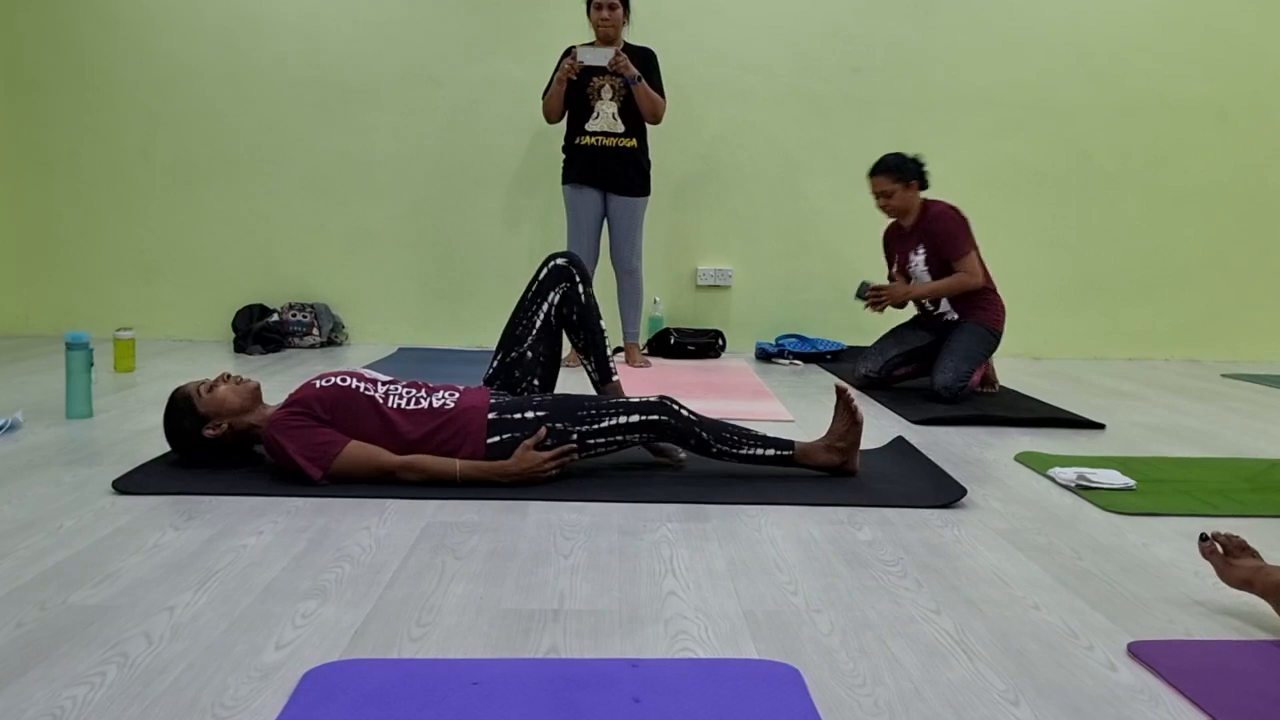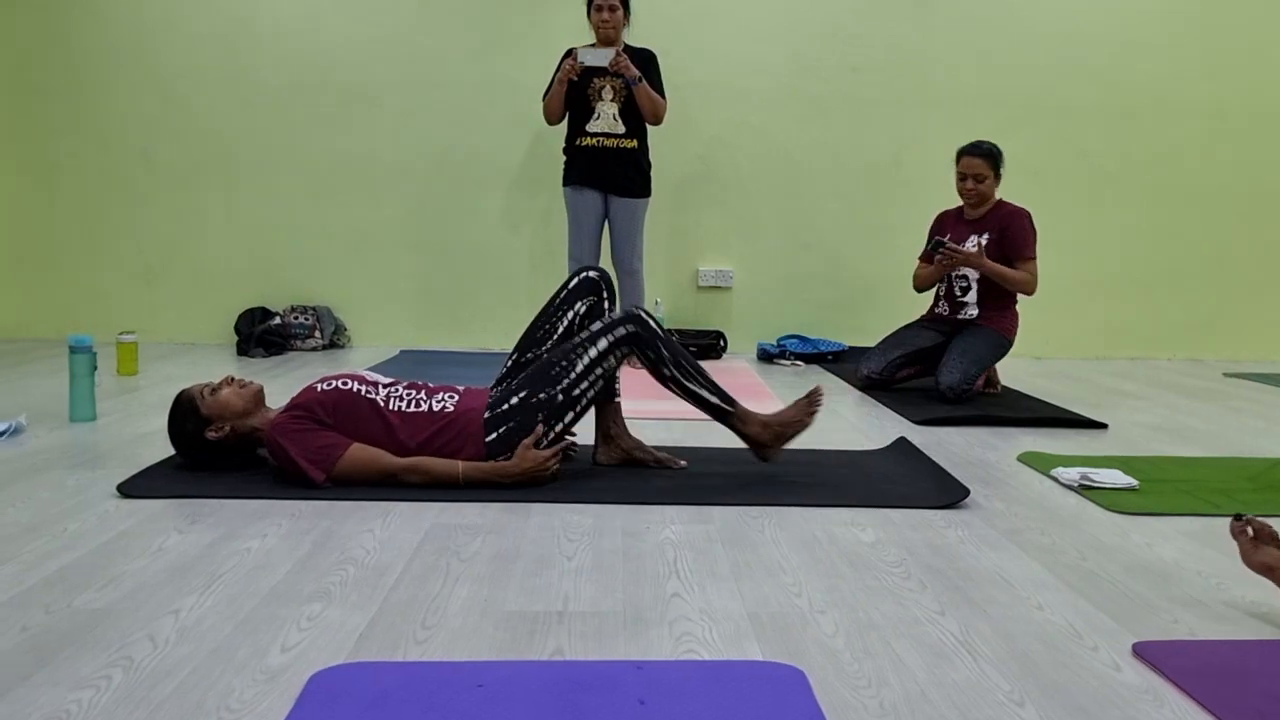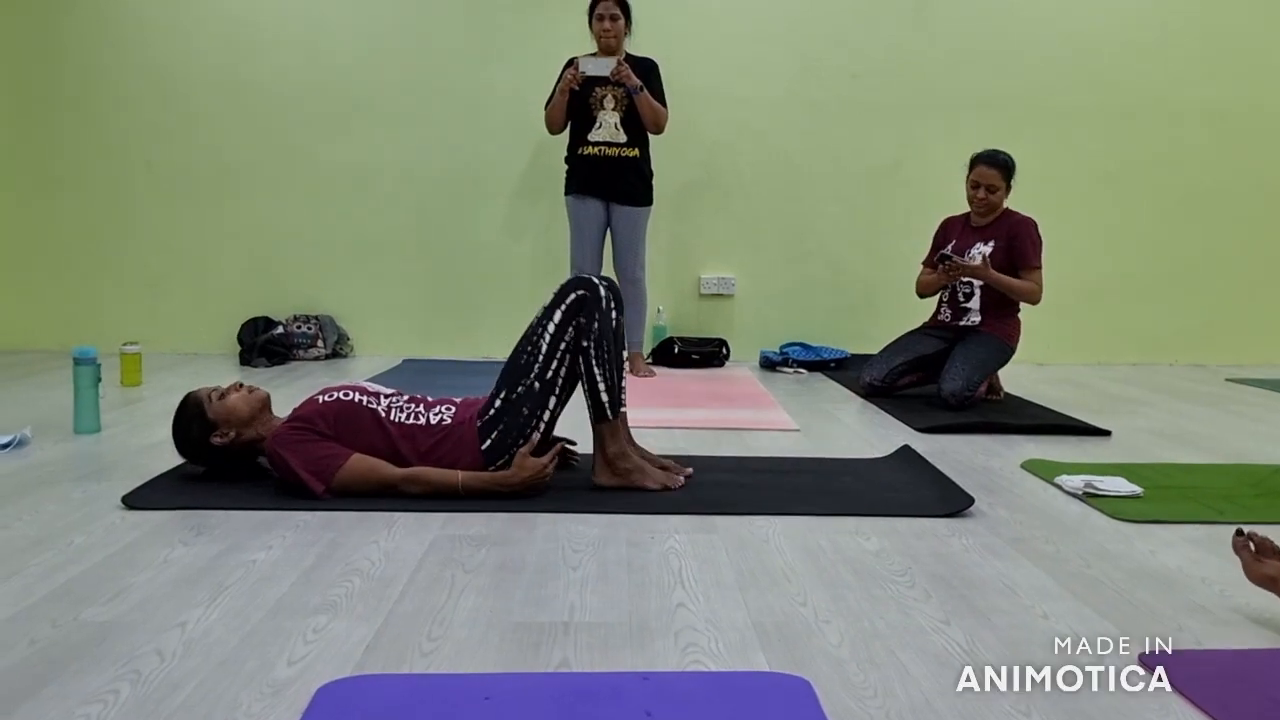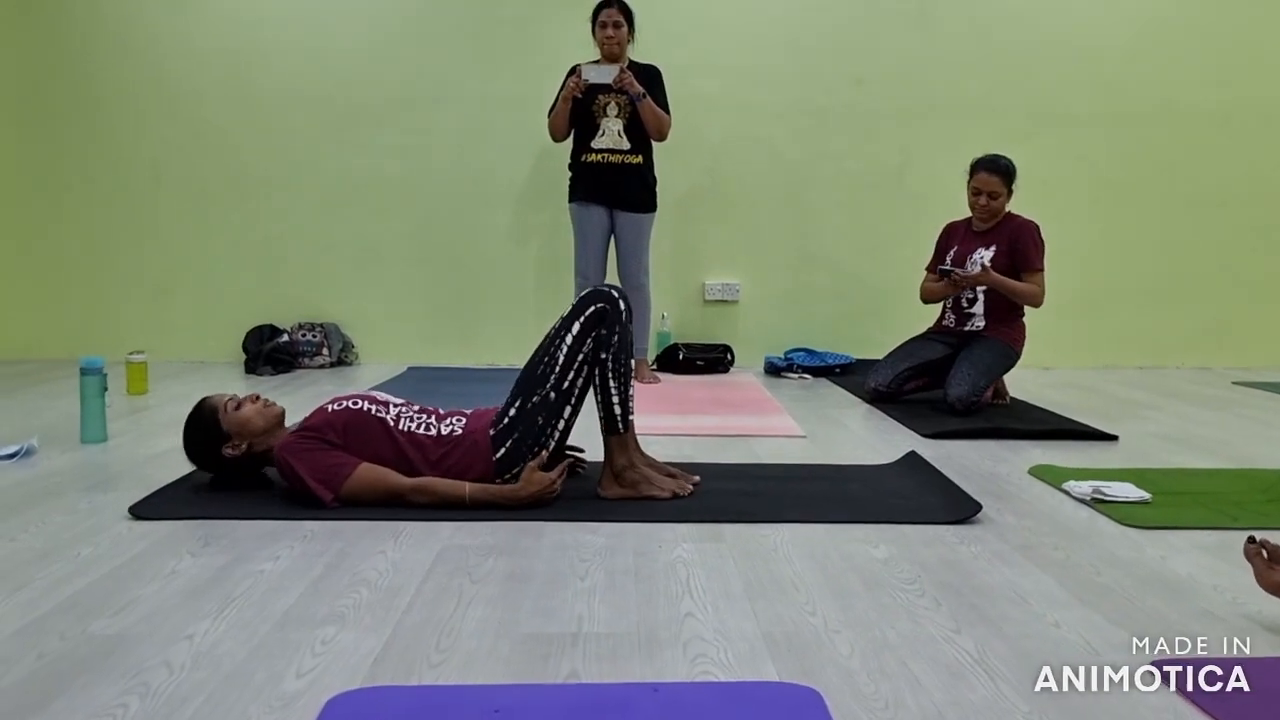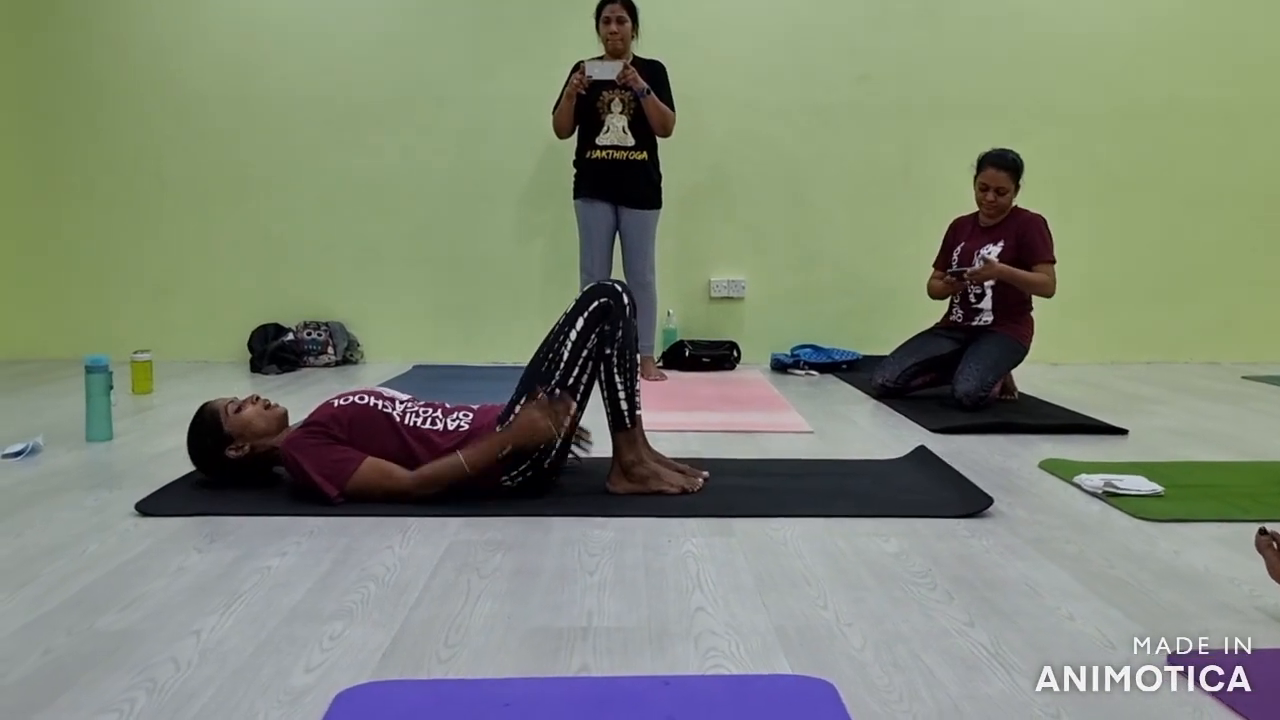
dt=0.5s
person 1, frame 1
left shoulder: (301, 409)
right shoulder: (288, 436)
right elbow: (399, 467)
right wrist: (501, 472)
left hip: (493, 402)
right hip: (492, 436)
left knee: (563, 269)
right knee: (663, 416)
left ankle: (616, 399)
right ankle: (815, 454)
person 1, frame 2
left shoulder: (303, 412)
right shoulder: (291, 439)
right elbow: (403, 469)
right wrist: (505, 471)
left hip: (490, 404)
right hip: (492, 438)
left knee: (588, 283)
right knee: (629, 322)
left ankle: (614, 437)
right ankle: (750, 427)
person 1, frame 3
left shoulder: (303, 425)
right shoulder: (289, 447)
right elbow: (402, 479)
left wrist: (532, 437)
right wrist: (504, 481)
left hip: (479, 419)
right hip: (489, 445)
left knee: (599, 292)
right knee: (581, 295)
left ankle: (616, 447)
right ankle: (614, 458)
person 1, frame 4
left shoulder: (311, 434)
right shoulder: (298, 456)
right elbow: (409, 489)
left wrist: (545, 442)
right wrist: (512, 494)
left hip: (492, 433)
right hip: (503, 455)
left knee: (606, 304)
right knee: (601, 311)
left ankle: (627, 458)
right ankle: (621, 472)
person 1, frame 5
left shoulder: (315, 434)
right shoulder: (304, 453)
right elbow: (413, 482)
right wrist: (508, 442)
left hip: (499, 432)
right hip: (508, 460)
left knee: (609, 297)
right knee: (604, 305)
left ankle: (635, 452)
right ankle: (630, 467)
person 2, frame 1
left shoulder: (643, 57)
right shoulder: (573, 55)
left elbow: (656, 115)
right elbow: (551, 116)
left wrist: (632, 74)
right wrist: (561, 79)
left hip: (629, 175)
right hip: (581, 174)
left knee: (628, 262)
right knee: (580, 260)
left ankle: (632, 344)
person 2, frame 2
left shoulder: (643, 58)
right shoulder: (573, 57)
left elbow: (657, 116)
right elbow: (551, 117)
left wrist: (633, 75)
right wrist: (562, 80)
left hip: (630, 178)
right hip: (582, 176)
left knee: (629, 265)
right knee: (581, 263)
person 2, frame 3
left shoulder: (645, 67)
right shoulder: (575, 66)
left elbow: (658, 125)
right elbow: (553, 127)
left wrist: (634, 84)
right wrist: (563, 89)
left hip: (631, 186)
right hip: (584, 185)
left knee: (632, 272)
right knee: (583, 271)
left ankle: (636, 354)
person 2, frame 4
left shoulder: (648, 74)
right shoulder: (578, 74)
left elbow: (661, 132)
right elbow: (557, 134)
left wrist: (637, 92)
right wrist: (567, 97)
left hip: (636, 193)
right hip: (588, 193)
left knee: (636, 278)
right knee: (588, 278)
left ankle: (640, 361)
person 2, frame 5
left shoulder: (652, 70)
right shoulder: (583, 69)
left elbow: (666, 128)
right elbow: (561, 131)
left wrist: (641, 87)
right wrist: (571, 93)
left hip: (640, 189)
right hip: (593, 189)
left knee: (642, 275)
right knee: (593, 275)
left ankle: (647, 357)
person 3, frame 1
left shoulder: (941, 218)
right shoulder: (892, 234)
left elbow: (973, 278)
right elbow: (900, 290)
left wrist: (908, 293)
right wrist: (886, 299)
left hip: (976, 318)
right hip: (930, 322)
left knee: (946, 386)
right knee: (865, 375)
left ankle: (978, 368)
right ankle: (947, 360)
person 3, frame 2
left shoulder: (1013, 218)
right shoulder: (945, 220)
left elbow: (1029, 283)
right elbow: (919, 283)
left wrist: (981, 264)
right wrist: (939, 268)
left hip: (989, 324)
right hip: (940, 321)
left knee: (952, 385)
right knee: (868, 373)
left ankle: (979, 369)
right ankle: (950, 360)
person 3, frame 3
left shoulder: (1020, 227)
right shoulder: (950, 226)
left elbow: (1034, 293)
right elbow: (921, 288)
left wrist: (987, 275)
right wrist: (942, 277)
left hip: (991, 331)
right hip: (942, 327)
left knee: (954, 392)
right knee: (871, 380)
left ankle: (981, 377)
right ankle: (952, 368)
person 3, frame 4
left shoulder: (1022, 231)
right shoulder: (952, 231)
left elbow: (1036, 296)
right elbow: (925, 292)
left wrist: (992, 279)
right wrist: (947, 288)
left hip: (997, 336)
right hip: (948, 332)
left knee: (960, 397)
right knee: (877, 385)
left ankle: (987, 382)
right ankle: (959, 372)
person 3, frame 5
left shoulder: (1029, 225)
right shoulder: (959, 227)
left elbow: (1048, 286)
right elbow: (933, 287)
left wrist: (1001, 271)
right wrist: (948, 286)
left hip: (1004, 331)
right hip: (955, 328)
left knee: (968, 392)
right knee: (883, 381)
left ankle: (995, 377)
right ankle: (966, 367)
